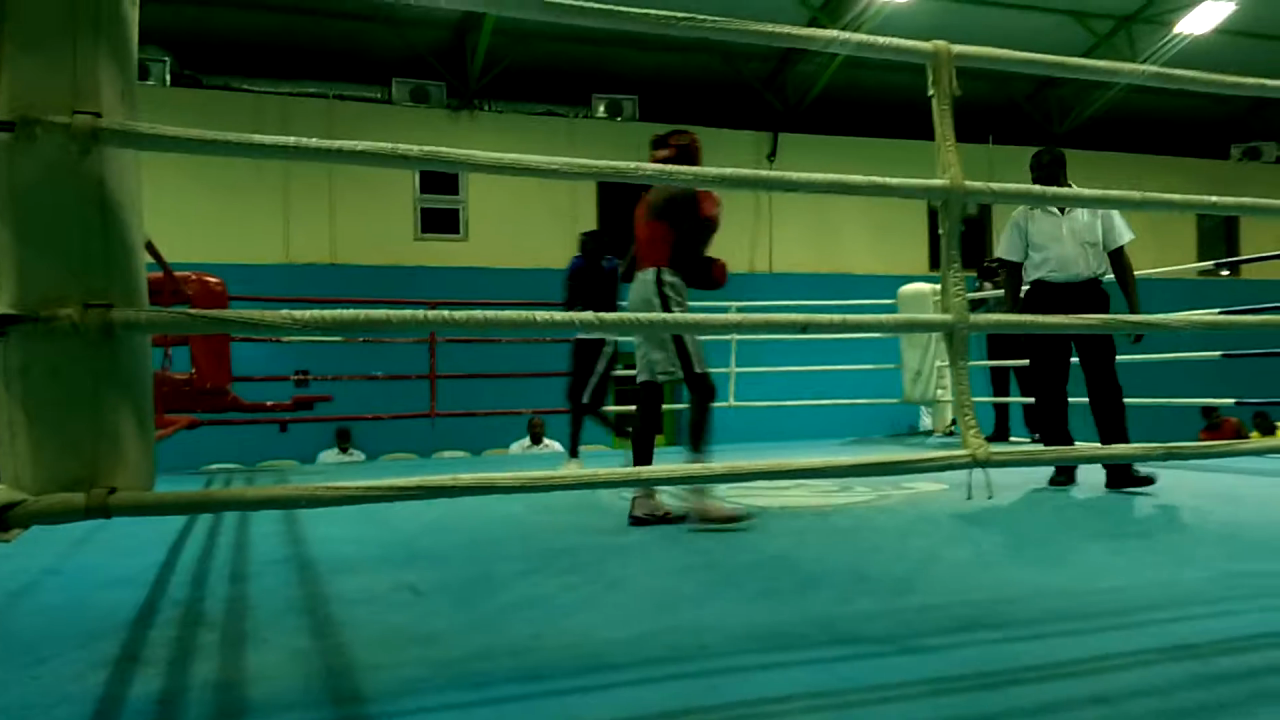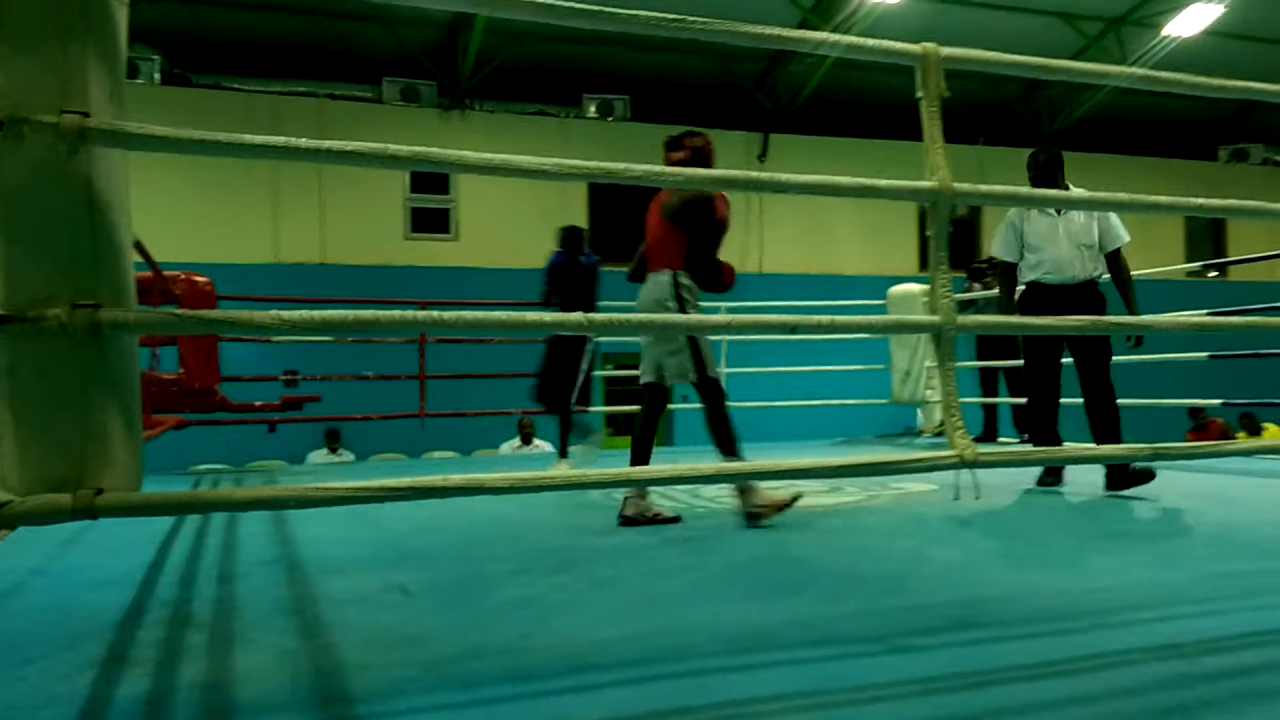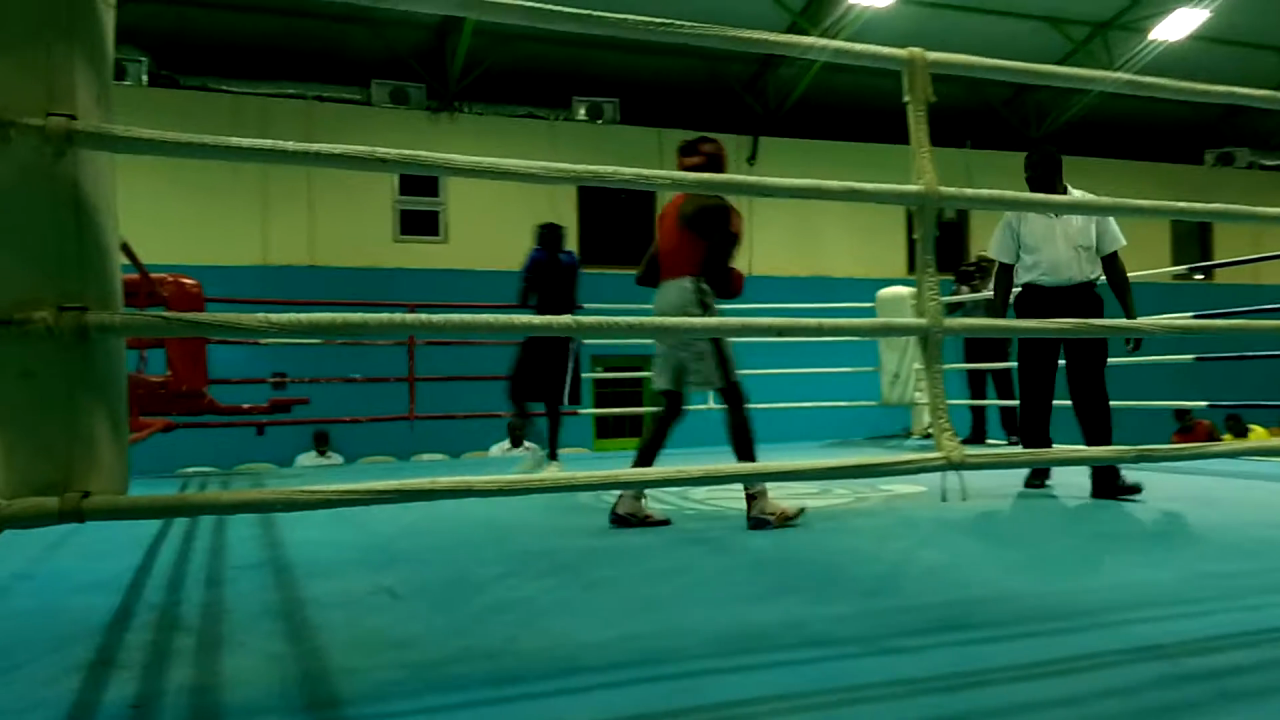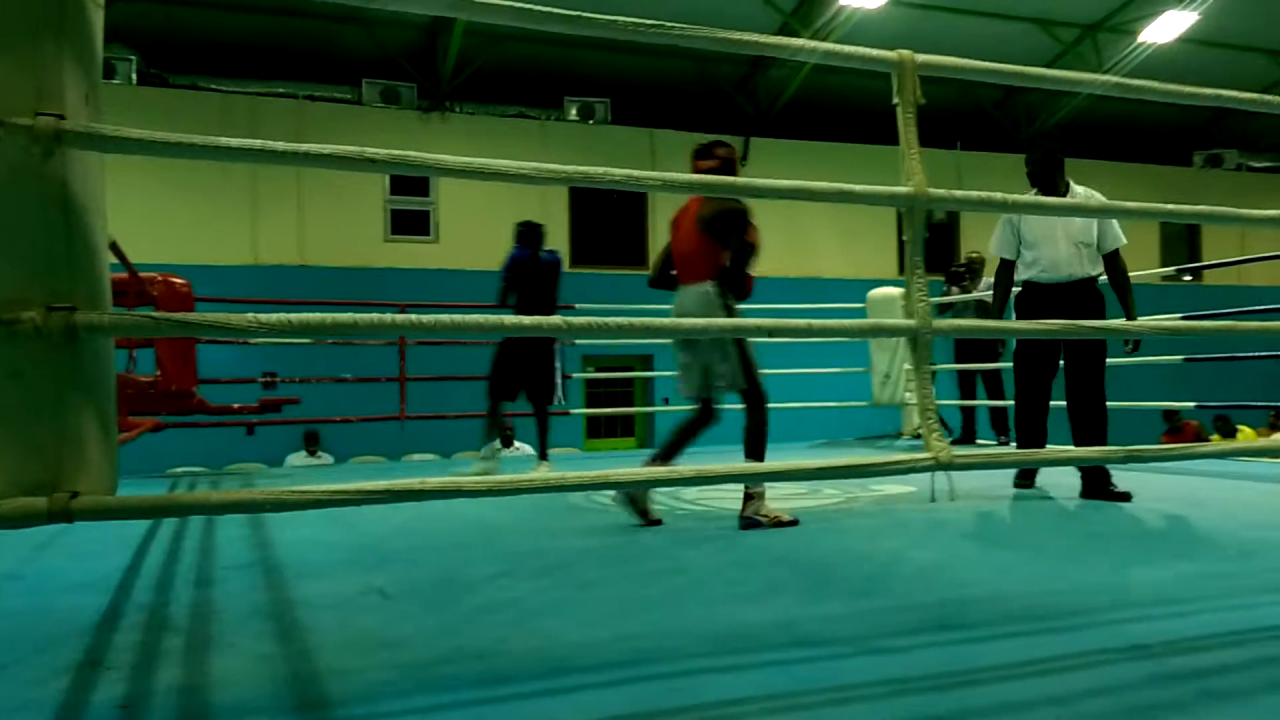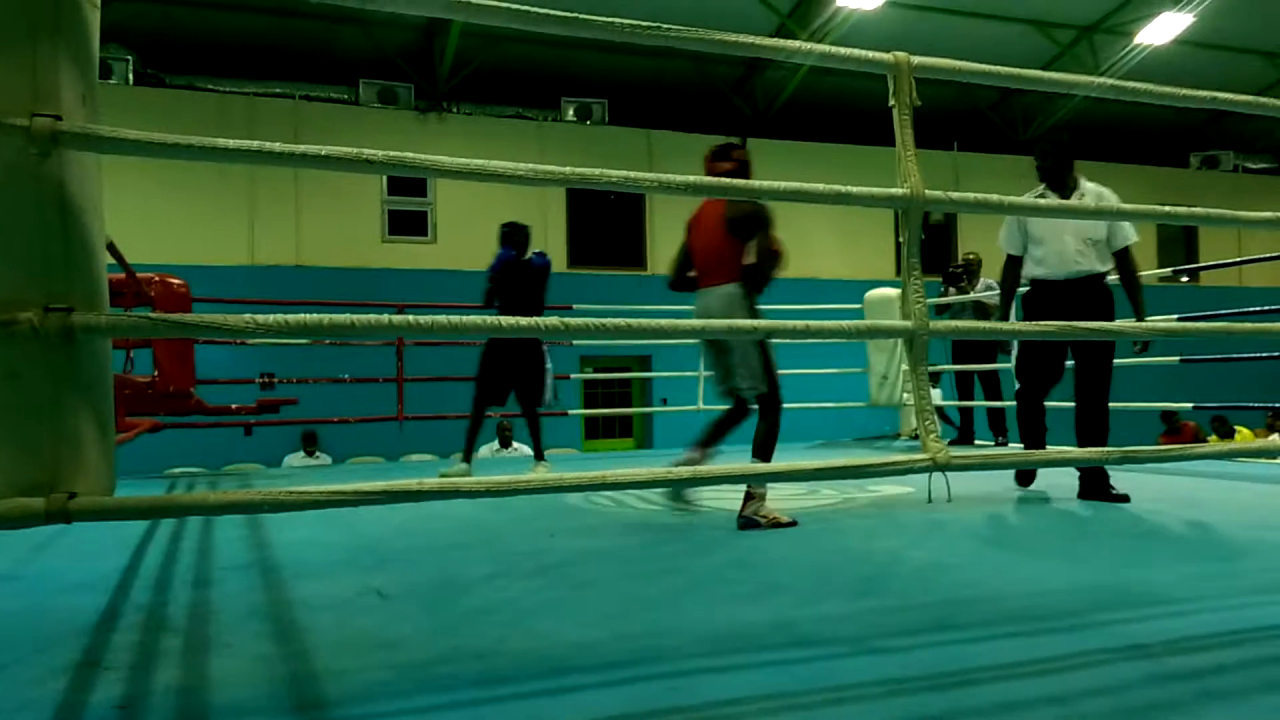
dt=0.1s
person 1, frame 1
left shoulder: (652, 198)
right shoulder: (680, 194)
left elbow: (629, 268)
right elbow: (684, 257)
right wrist: (709, 221)
left hip: (643, 291)
right hip: (662, 292)
left knee: (650, 396)
right knee: (702, 389)
left ankle: (644, 500)
right ankle: (699, 497)
person 1, frame 2
left shoulder: (663, 201)
right shoulder: (695, 197)
left elbow: (636, 271)
right elbow: (698, 258)
right wrist: (719, 223)
left hip: (653, 295)
right hip: (674, 295)
left knee: (656, 399)
right knee: (713, 394)
left ankle: (636, 500)
right ankle: (750, 496)
person 1, frame 3
left shoulder: (673, 207)
right shoulder: (712, 204)
left elbow: (646, 275)
right elbow: (714, 267)
right wrist: (732, 235)
left hip: (667, 302)
right hip: (690, 301)
left knee: (671, 405)
right knee: (733, 398)
left ankle: (629, 501)
right ankle: (758, 503)
person 1, frame 4
left shoulder: (684, 213)
right shoulder: (729, 208)
left elbow: (658, 278)
right elbow: (734, 272)
right wrist: (749, 249)
left hip: (682, 307)
right hip: (711, 303)
left knee: (704, 410)
right knee: (755, 399)
left ankle: (641, 482)
right ankle: (752, 504)
person 1, frame 5
left shoulder: (698, 216)
right shoulder: (750, 209)
left elbow: (676, 280)
right elbow: (763, 269)
right wrist: (771, 258)
left hip: (704, 307)
right hip: (734, 304)
left knee: (740, 403)
right knee: (769, 402)
left ankle: (686, 465)
right ankle: (754, 505)
person 2, frame 1
left shoulder: (1097, 206)
right shoulder: (1024, 216)
left elbow: (1119, 257)
right elbow: (1013, 271)
left wrist: (1134, 307)
left hip: (1090, 297)
right hip: (1045, 301)
left knee: (1104, 382)
right knee: (1049, 388)
left ankle: (1119, 466)
right ankle: (1064, 463)
person 2, frame 2
left shoulder: (1094, 207)
right shoulder: (1020, 215)
left elbow: (1115, 260)
right elbow: (1008, 271)
left wrist: (1133, 311)
left hip: (1086, 299)
right hip: (1041, 303)
left knee: (1098, 385)
right knee: (1042, 390)
left ankle: (1117, 468)
right ankle: (1051, 464)
person 2, frame 3
right shoulder: (1017, 216)
left elbow: (1112, 263)
right elbow: (1004, 272)
left wrist: (1131, 315)
right wrist: (999, 322)
left hip: (1083, 301)
right hip: (1037, 304)
left knee: (1091, 390)
right knee: (1035, 391)
left ankle: (1105, 475)
right ankle: (1038, 464)
person 2, frame 4
left shoulder: (1092, 203)
right shoulder: (1018, 212)
left elbow: (1114, 261)
right elbow: (1006, 268)
left wrist: (1131, 315)
right wrist: (998, 320)
left hip: (1083, 300)
right hip: (1037, 302)
left knee: (1089, 390)
right knee: (1032, 388)
left ankle: (1095, 477)
person 2, frame 5
left shoulder: (1103, 199)
left elbow: (1124, 259)
right elbow: (1013, 264)
left wrist: (1140, 315)
right wrist: (1003, 318)
left hip: (1092, 298)
right hip: (1044, 299)
left knee: (1094, 391)
right knee: (1033, 384)
left ankle: (1093, 479)
right ankle: (1032, 454)
person 3, frame 1
left shoulder: (610, 273)
right shoulder: (583, 272)
left elbow: (610, 310)
right elbow: (569, 308)
left wrist: (606, 280)
right wrist: (572, 283)
left hip: (601, 340)
right hip: (584, 340)
left knee: (581, 401)
right knee: (583, 403)
left ankle: (574, 456)
right ankle: (630, 437)
person 3, frame 2
left shoulder: (588, 270)
right shoulder: (559, 268)
left elbow: (589, 308)
right elbow: (546, 303)
left wrist: (586, 279)
right wrist: (551, 280)
left hip: (580, 336)
right hip: (560, 335)
left knee: (564, 400)
right knee: (544, 396)
left ankle: (563, 455)
right ankle: (587, 434)
person 3, frame 3
left shoulder: (567, 268)
right shoulder: (538, 267)
left elbow: (570, 307)
right elbow: (523, 302)
left wrist: (566, 277)
right wrist: (529, 277)
left hip: (561, 336)
right hip: (537, 334)
left knee: (552, 400)
right knee: (516, 393)
left ankle: (552, 457)
right ankle: (535, 448)
person 3, frame 4
left shoulder: (547, 267)
right shoulder: (516, 266)
left elbow: (551, 307)
right elbow: (503, 300)
left wrist: (550, 279)
right wrist: (509, 275)
left hip: (540, 335)
right hip: (515, 334)
left knee: (539, 401)
right knee: (495, 394)
left ankle: (543, 458)
right ankle: (489, 459)
person 3, frame 5
left shoulder: (534, 269)
right shoulder: (502, 267)
left elbow: (538, 309)
right elbow: (488, 302)
left wrist: (539, 282)
right wrist: (496, 277)
left hip: (527, 338)
right hip: (501, 336)
left knee: (528, 404)
right knee: (480, 400)
left ankle: (540, 459)
right ankle: (465, 462)
person 4, frame 1
right shoulder: (988, 283)
right elbow: (973, 306)
left wrist: (1004, 286)
right wrist: (981, 282)
left hip: (1018, 336)
right hip: (995, 337)
left knee: (1027, 383)
right knee: (999, 385)
left ankle: (1035, 429)
right ankle: (1001, 429)
person 4, frame 2
right shoulder: (978, 283)
right elbow: (962, 307)
left wrist: (993, 287)
right wrist: (971, 282)
left hip: (1007, 336)
right hip: (984, 338)
left knee: (1015, 384)
right knee: (988, 386)
left ankle: (1024, 429)
right ankle: (989, 430)
person 4, frame 3
right shoulder: (965, 286)
right elbow: (950, 309)
left wrist: (981, 291)
right wrist: (958, 286)
left hip: (995, 340)
right hip: (972, 341)
left knee: (1003, 387)
right knee: (976, 388)
left ankle: (1013, 432)
right ankle: (978, 431)
person 4, frame 4
left shoulder: (990, 284)
right shoulder: (955, 287)
left elbow: (993, 308)
right elbow: (941, 310)
left wrist: (971, 291)
right wrist: (949, 286)
left hip: (985, 340)
right hip: (962, 341)
left knee: (994, 388)
right knee: (966, 389)
left ankle: (1002, 433)
right ankle: (968, 432)
person 4, frame 5
left shoulder: (989, 285)
right shoulder: (953, 288)
left elbow: (991, 310)
right elbow: (938, 311)
left wrist: (969, 292)
right wrist: (947, 287)
left hip: (983, 341)
right hip: (960, 342)
left knee: (991, 389)
right knee: (963, 390)
left ankle: (1000, 433)
right ankle: (966, 433)
